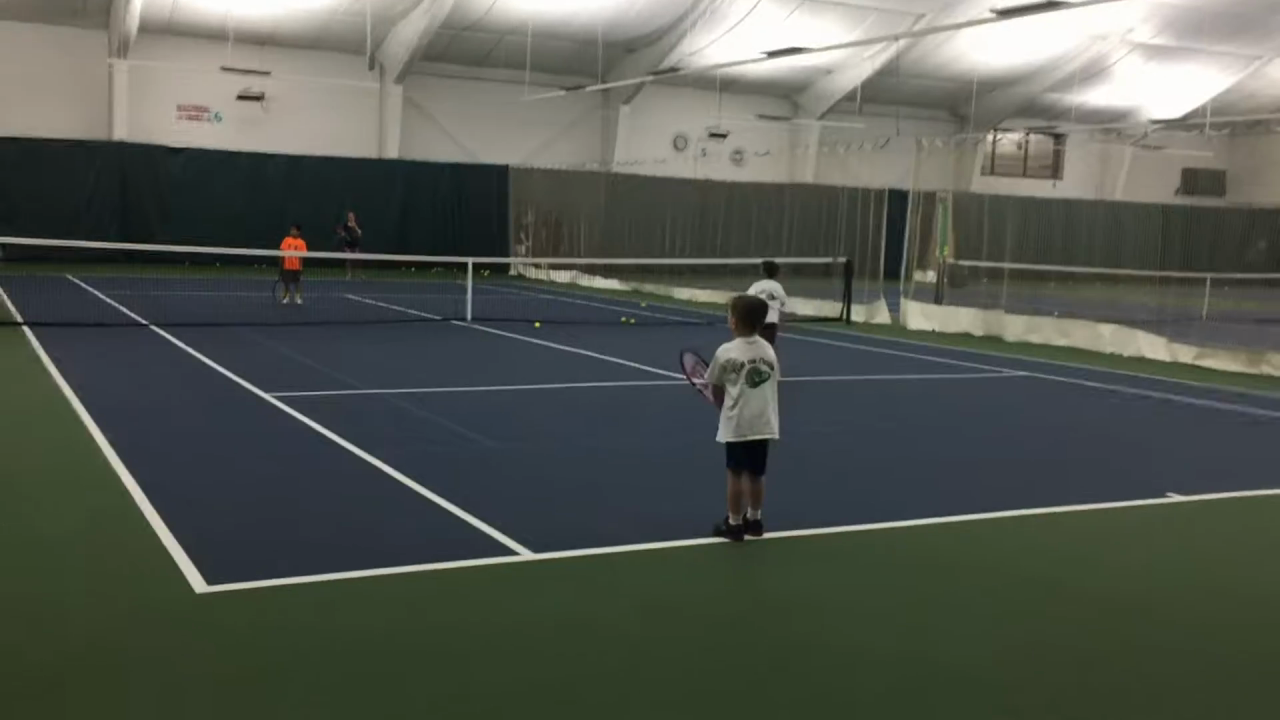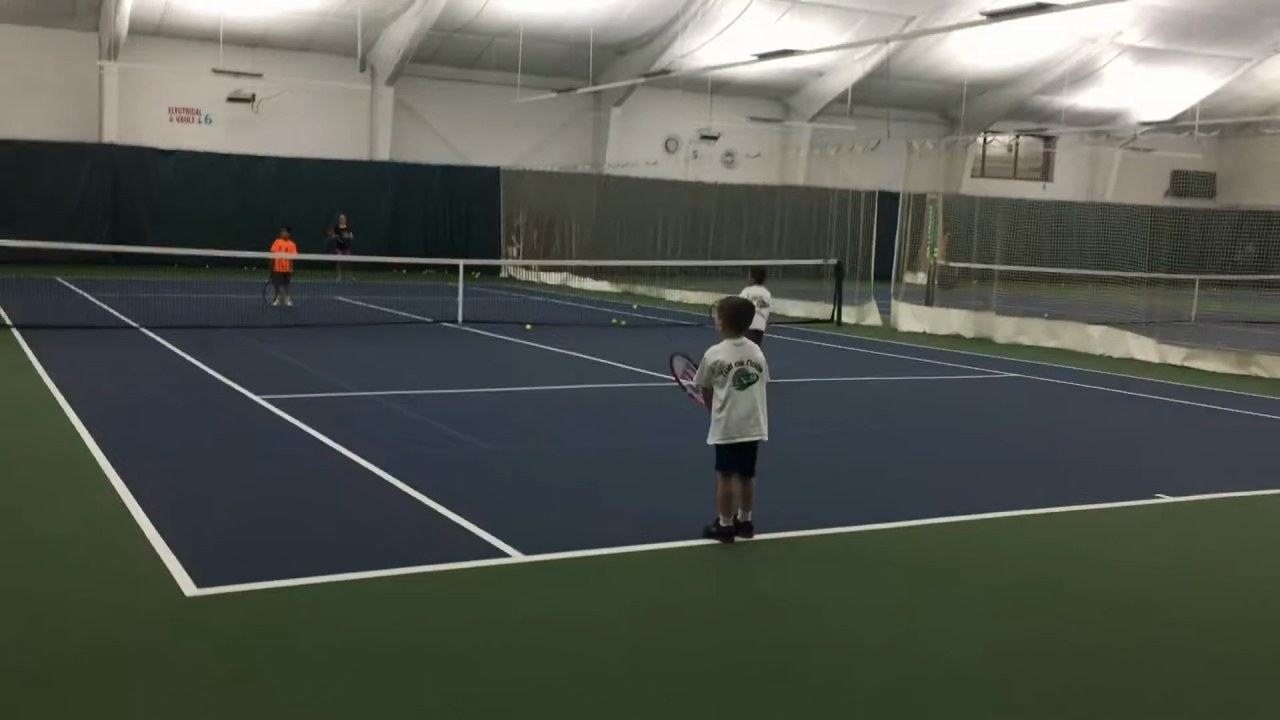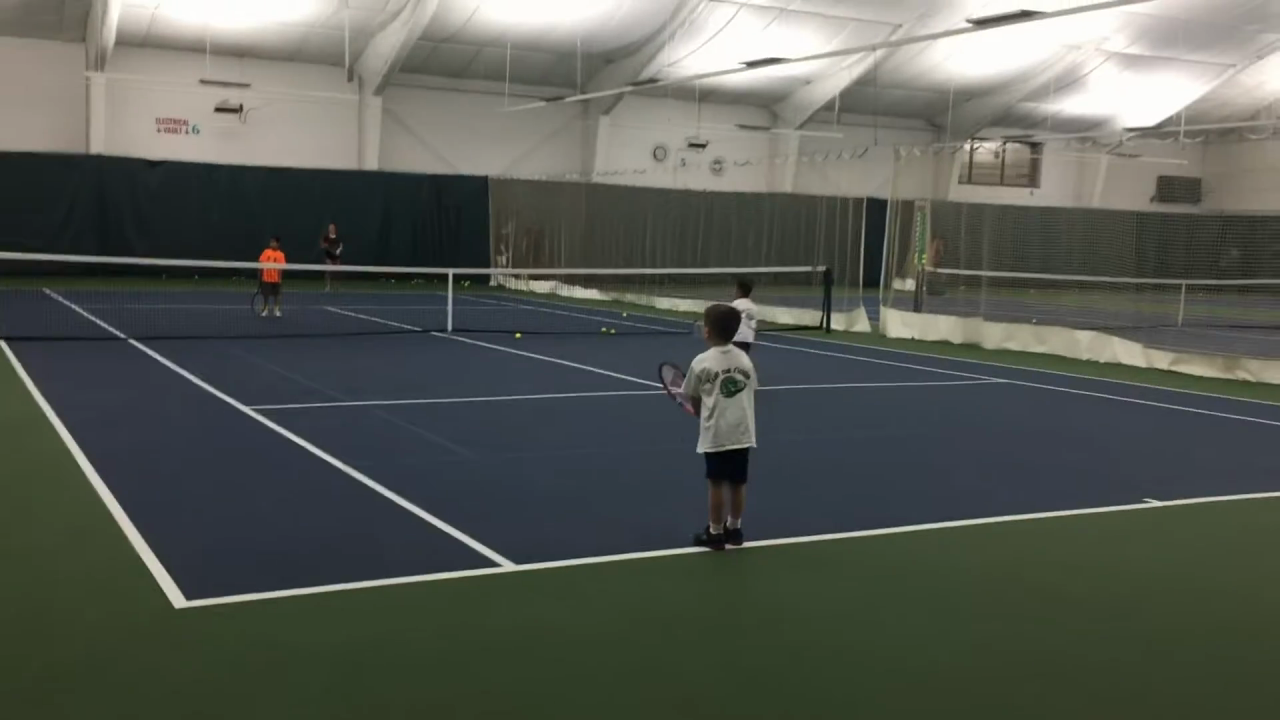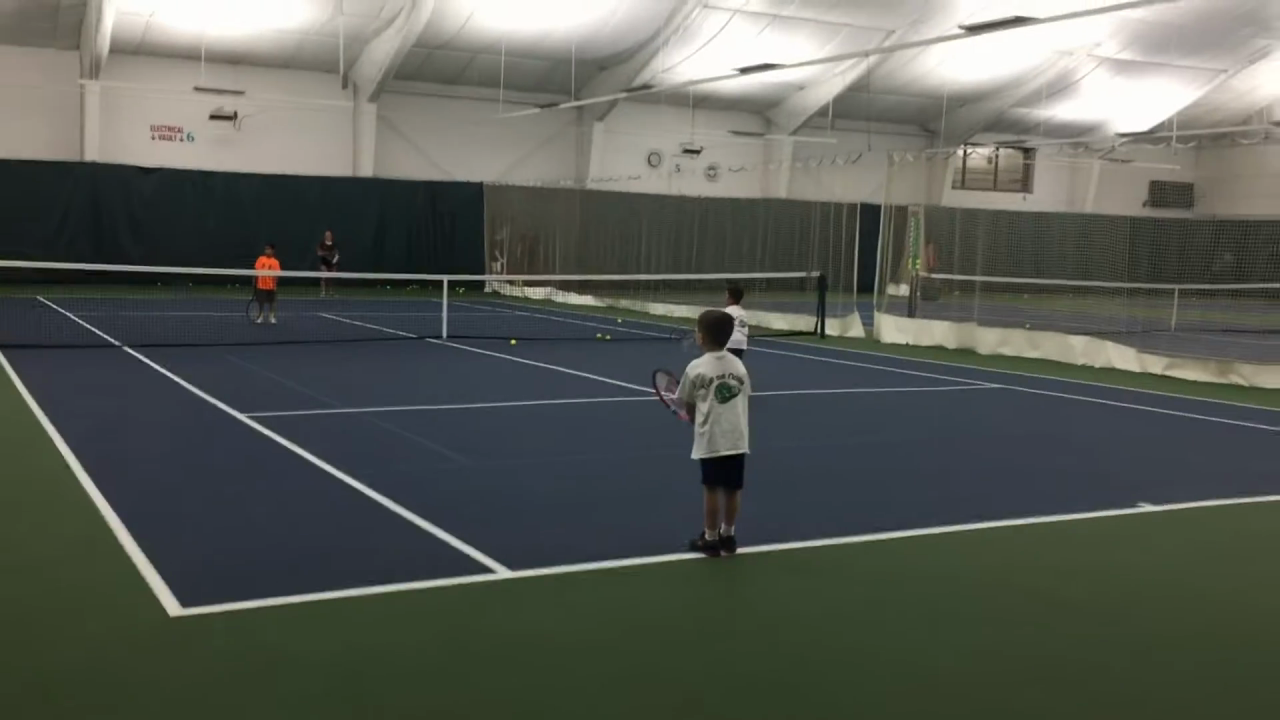
dt=0.1s
person 1, frame 1
left shoulder: (726, 352)
right shoulder: (768, 350)
left elbow: (716, 388)
right elbow: (772, 382)
left wrist: (723, 406)
left hip: (738, 424)
right hip: (763, 423)
left knee: (736, 474)
right knee: (756, 474)
left ankle: (734, 523)
right ankle: (754, 519)
person 1, frame 2
left shoulder: (714, 354)
right shoulder: (757, 351)
left elbow: (706, 391)
right elbow: (761, 384)
left wrist: (714, 408)
left hip: (727, 426)
right hip: (752, 425)
left knee: (726, 476)
right knee: (746, 475)
left ankle: (725, 525)
right ankle: (745, 521)
person 1, frame 3
left shoulder: (701, 362)
right shoulder: (744, 359)
left elbow: (694, 399)
right elbow: (750, 391)
left wrist: (703, 417)
left hip: (716, 434)
right hip: (742, 433)
left knee: (717, 483)
right knee: (737, 483)
left ankle: (715, 533)
right ankle: (734, 528)
person 1, frame 4
left shoulder: (696, 368)
right shoulder: (738, 365)
left elbow: (689, 405)
right elbow: (744, 397)
left wrist: (698, 424)
left hip: (711, 440)
right hip: (736, 439)
left knee: (712, 489)
right knee: (732, 489)
left ankle: (711, 539)
right ankle: (728, 535)
